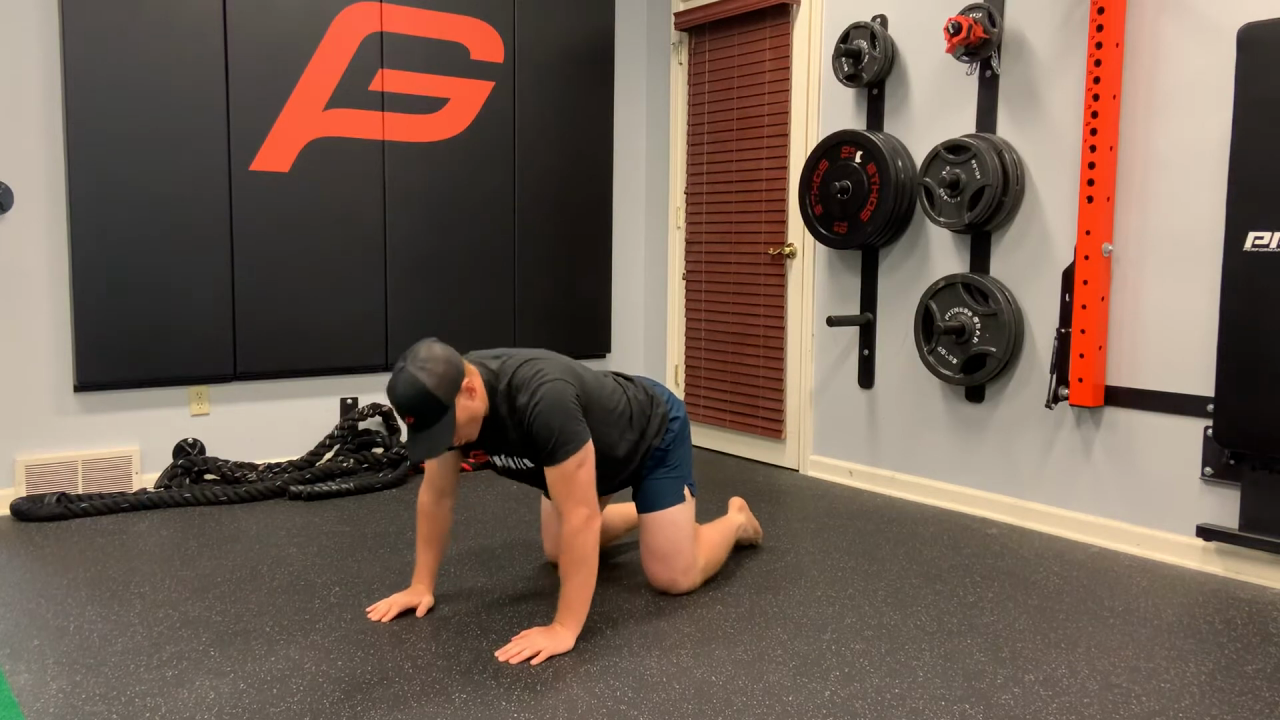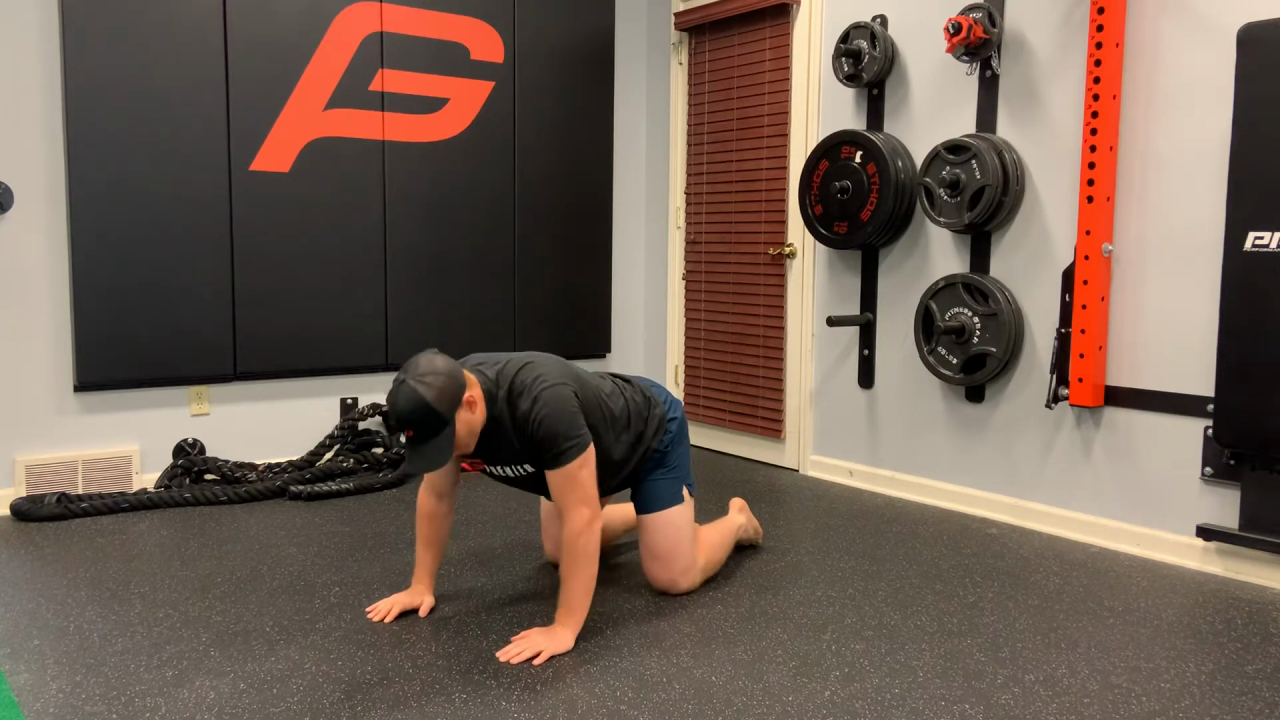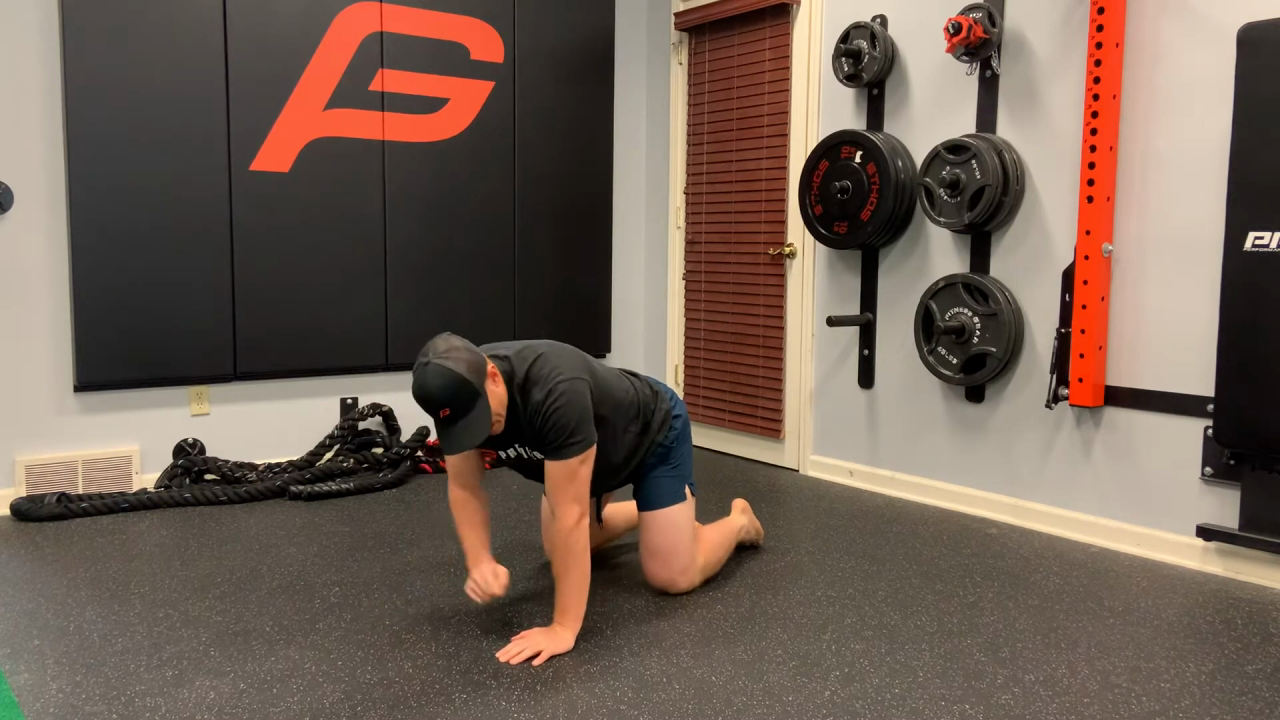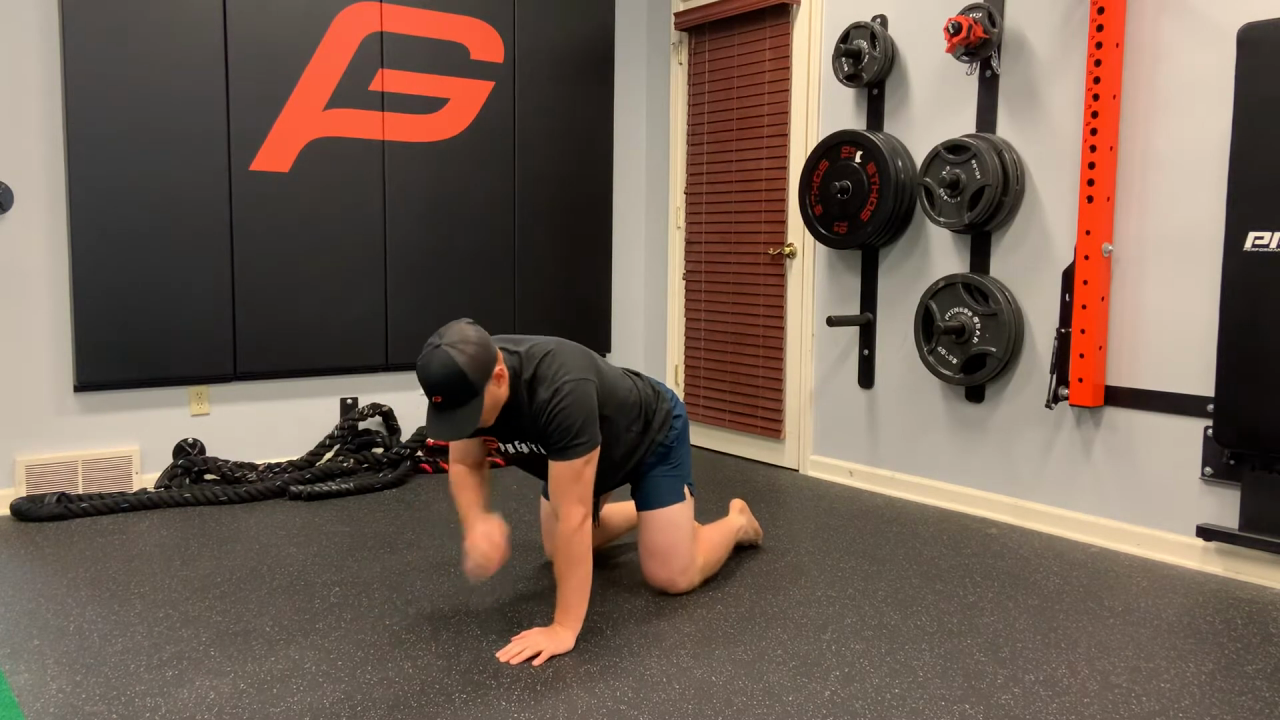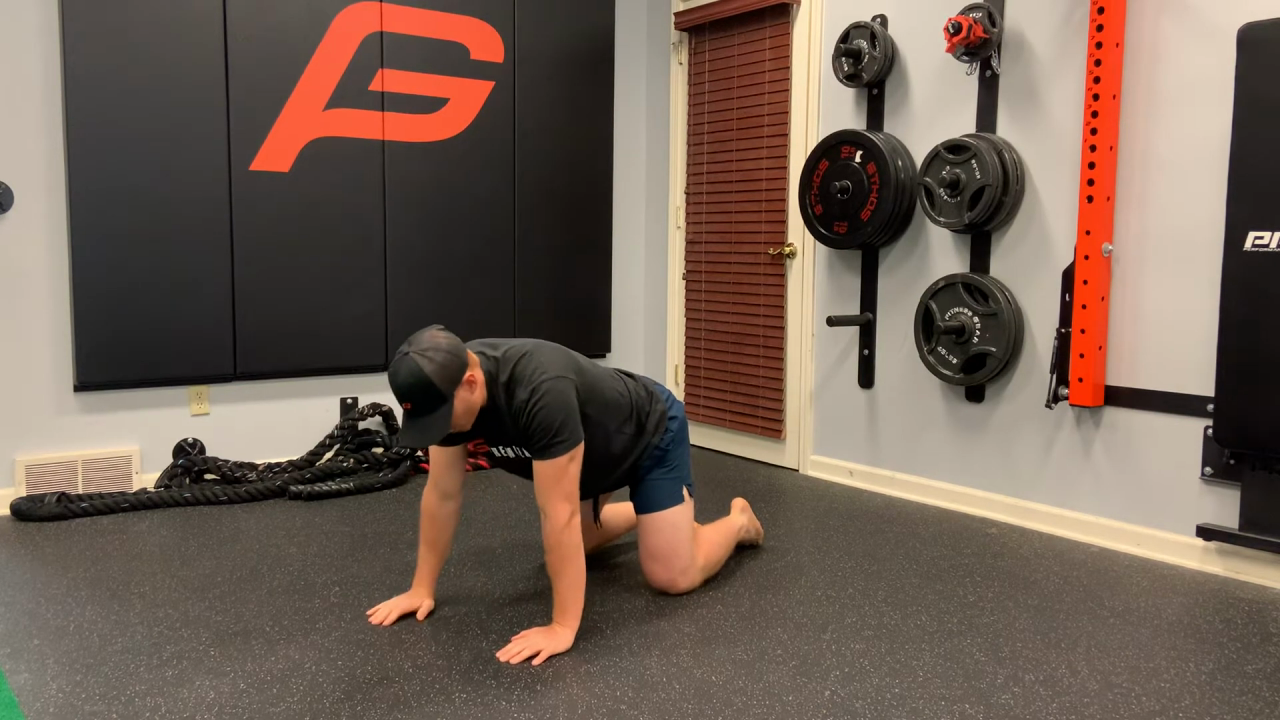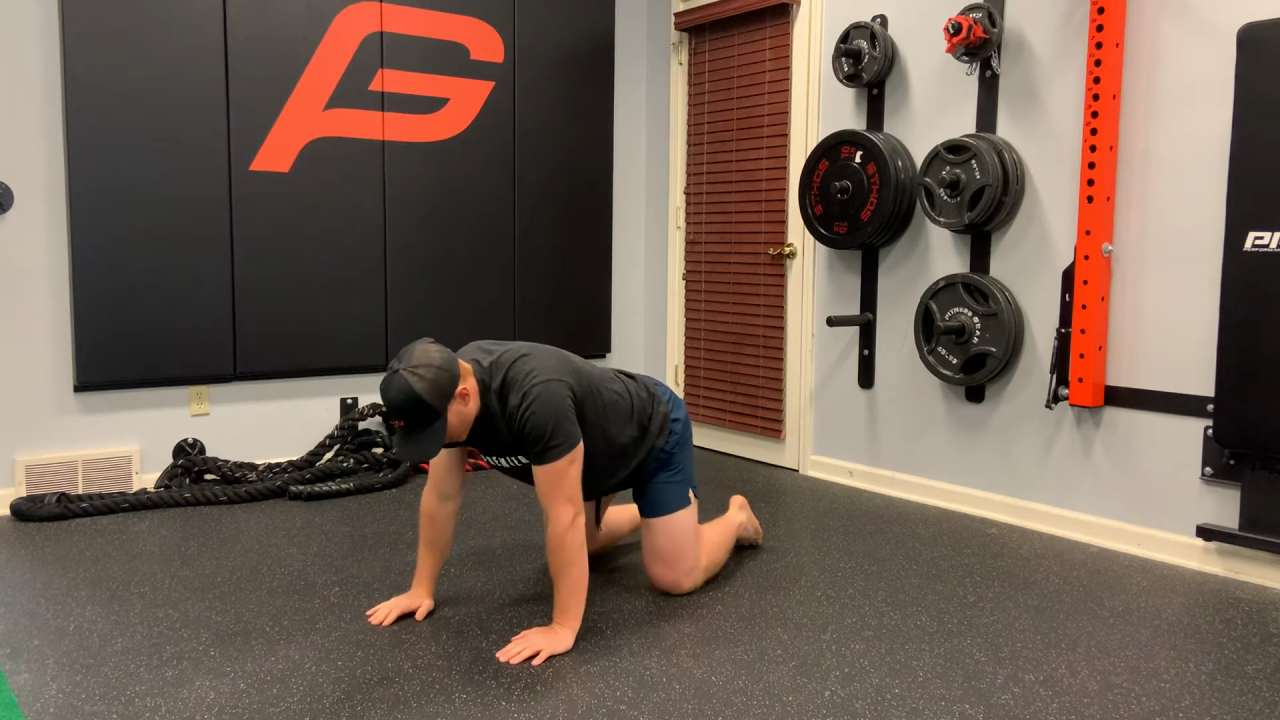
dt=0.5s
person 1, frame 1
left shoulder: (542, 400)
right shoulder: (443, 400)
left elbow: (580, 515)
right elbow: (436, 495)
left wrist: (565, 628)
right wrist: (422, 585)
left hip: (654, 432)
right hip: (600, 437)
left knee: (674, 577)
right knee: (559, 552)
left ankle: (736, 521)
right ankle: (640, 511)
person 1, frame 2
left shoulder: (543, 403)
right shoulder: (445, 404)
left elbow: (582, 515)
right elbow: (436, 496)
left wrist: (564, 629)
right wrist: (422, 585)
left hip: (653, 432)
right hip: (599, 435)
left knee: (673, 578)
right knee: (559, 554)
left ankle: (736, 521)
right ankle: (643, 513)
person 1, frame 3
left shoulder: (556, 391)
right shoulder: (458, 393)
left elbow: (569, 513)
right elbow: (466, 487)
left wrist: (564, 629)
right wrist: (480, 562)
left hip: (655, 431)
right hip: (596, 443)
left knee: (673, 576)
right knee: (559, 553)
left ankle: (739, 522)
right ankle: (643, 512)
person 1, frame 4
left shoulder: (562, 389)
right shoulder: (463, 383)
left elbow: (573, 512)
right elbow: (463, 465)
left wrist: (565, 628)
right wrist: (477, 526)
left hip: (653, 433)
right hip: (587, 447)
left knee: (672, 577)
right knee: (559, 553)
left ankle: (737, 523)
right ankle: (641, 512)
person 1, frame 5
left shoulder: (542, 391)
right shoulder: (448, 388)
left elbow: (559, 512)
right elbow: (442, 494)
left wrist: (563, 628)
right wrist: (422, 589)
left hip: (652, 432)
right hip: (595, 445)
left knee: (673, 578)
right knee: (564, 549)
left ankle: (738, 522)
right ankle: (641, 512)
person 1, frame 6
left shoulder: (536, 396)
right shoulder: (447, 390)
left elbow: (564, 513)
right elbow: (442, 496)
left wrist: (563, 628)
right wrist: (422, 588)
left hip: (654, 433)
right hip: (601, 442)
left knee: (675, 578)
right knee: (565, 551)
left ankle: (736, 519)
right ankle: (644, 514)
